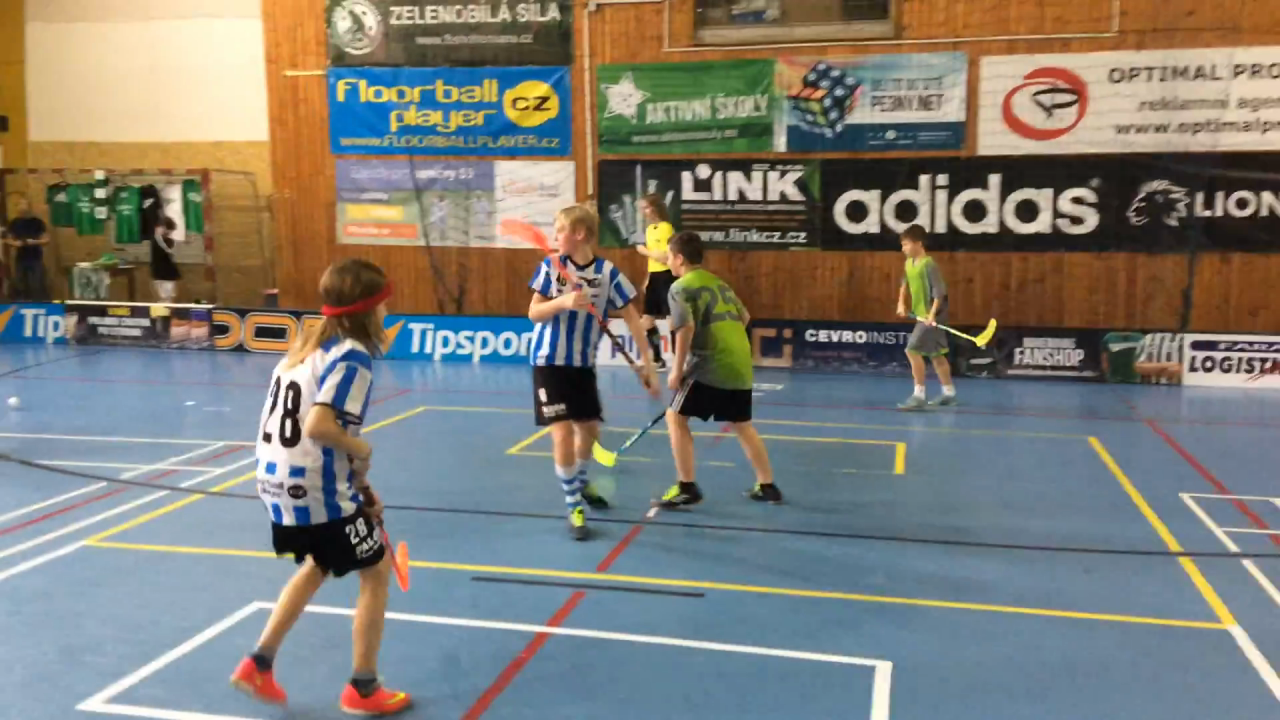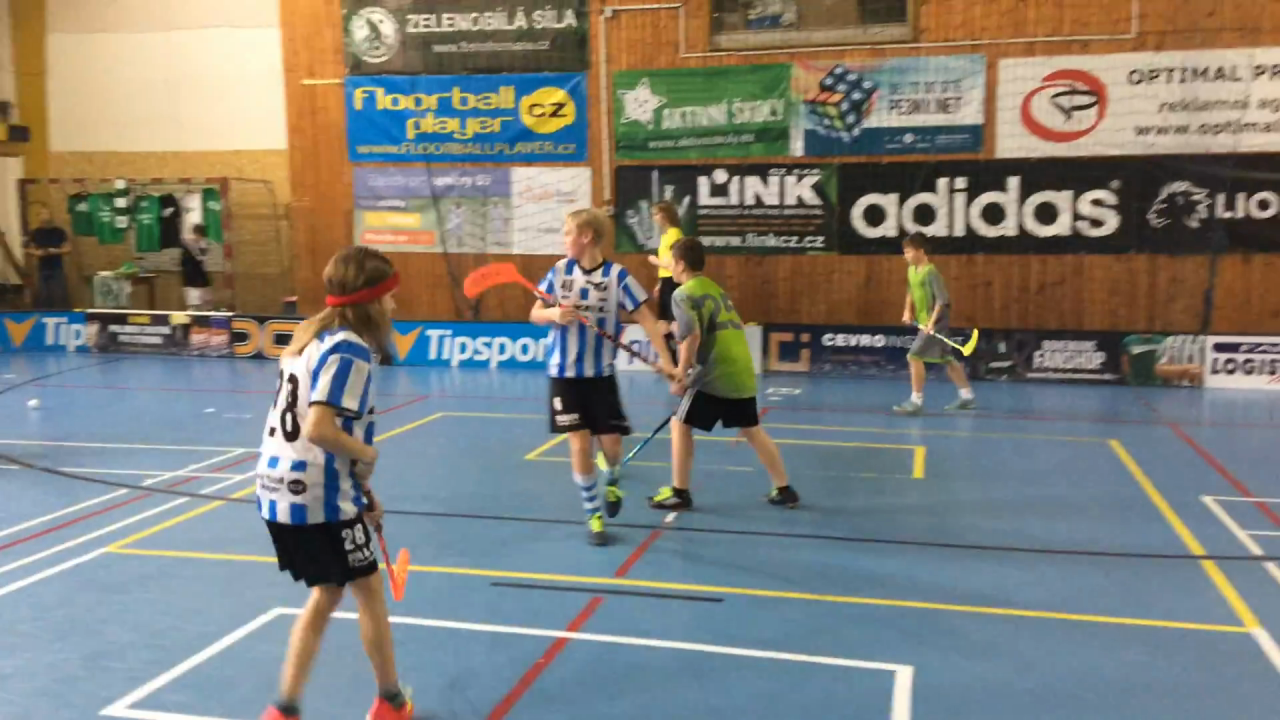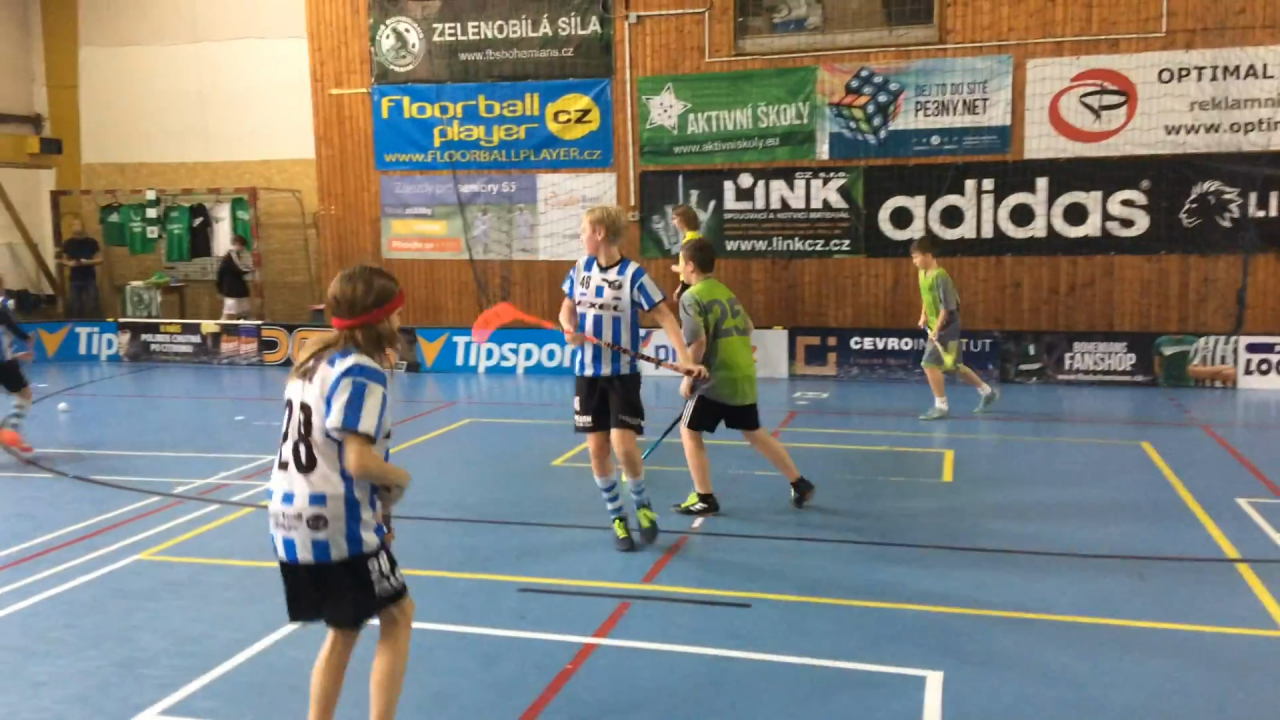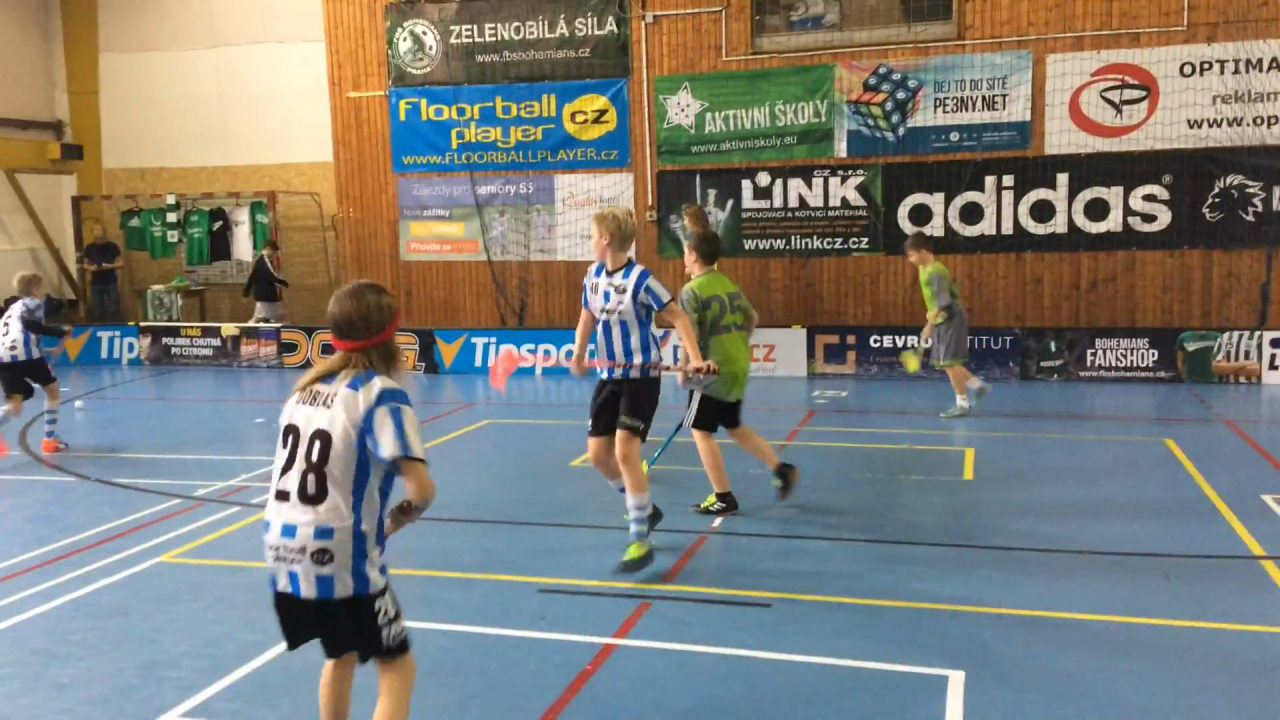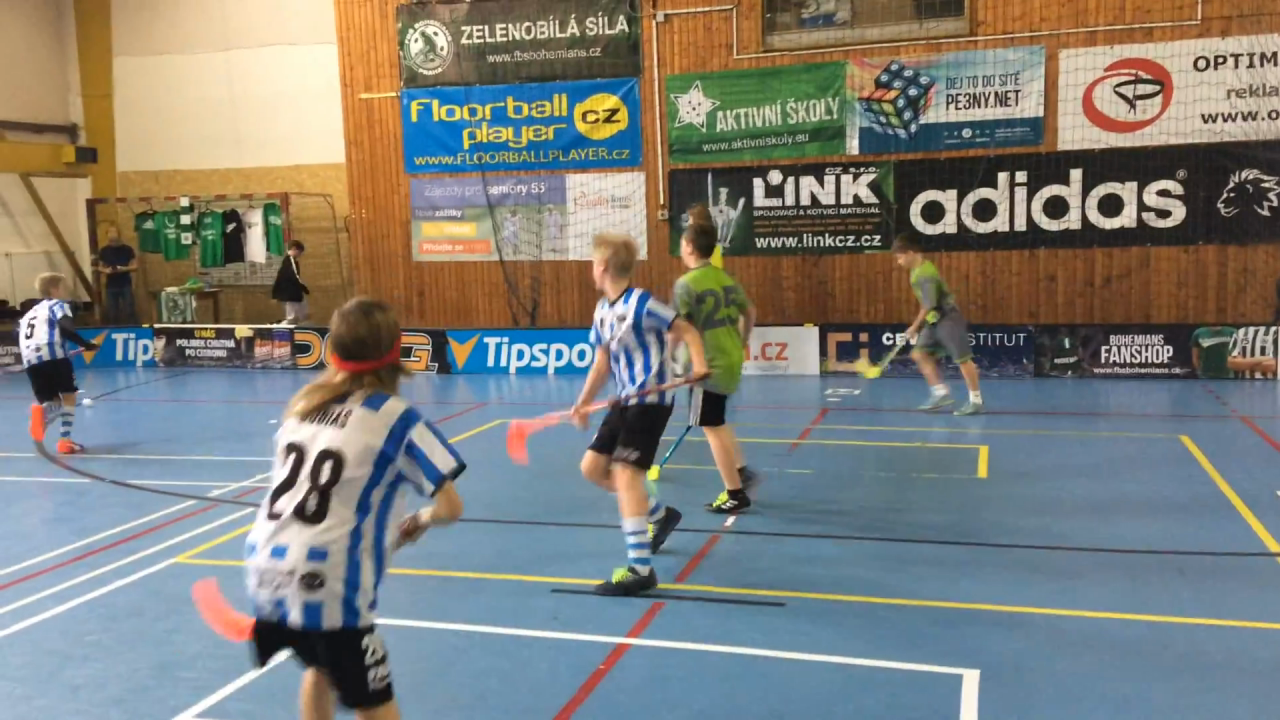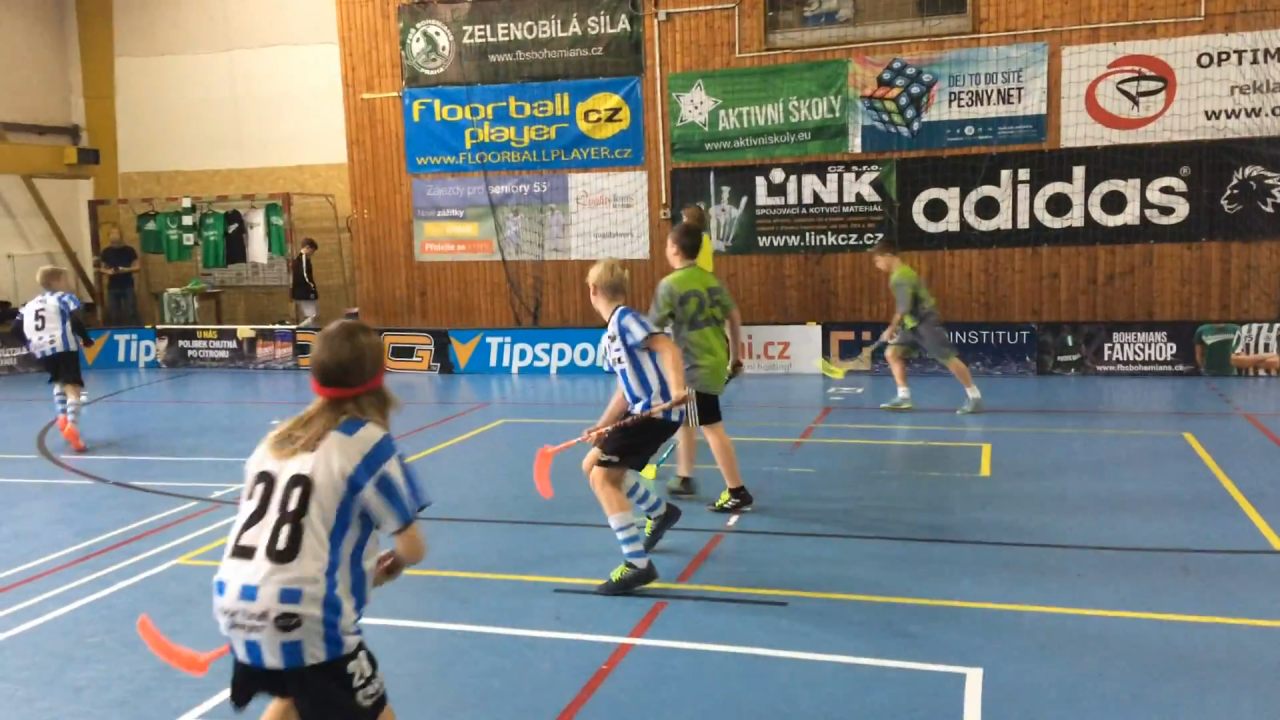
dt=0.1s
person 1, frame 1
left shoulder: (310, 345)
right shoulder: (352, 358)
right elbow: (319, 428)
left wrist: (362, 486)
right wrist: (361, 451)
left hip: (279, 481)
right hip: (316, 489)
left knee: (317, 566)
right knee: (376, 575)
left ankle: (260, 663)
person 1, frame 2
left shoulder: (313, 339)
right shoulder: (351, 350)
right elbow: (319, 428)
left wrist: (361, 492)
right wrist: (365, 453)
left hip: (280, 489)
right hip: (317, 497)
left knee: (327, 594)
right knee: (371, 592)
person 1, frame 3
left shoulder: (316, 362)
right shoulder: (362, 374)
right elbow: (361, 464)
left wrist: (375, 500)
right wrist: (398, 477)
left hip: (293, 522)
right hip: (338, 528)
left knee: (344, 631)
right knee: (396, 621)
person 1, frame 4
left shoulder: (308, 387)
right shoulder: (382, 396)
right elbow: (421, 489)
right wrist: (409, 509)
left hip: (285, 557)
right hip: (339, 563)
left knee: (342, 652)
right knee: (397, 666)
person 1, frame 5
left shoulder: (304, 406)
right shoulder: (397, 419)
right elbow: (450, 507)
right wrist: (421, 521)
left hip: (268, 575)
right hip: (328, 590)
left knee: (329, 664)
person 1, frame 6
left shoulder: (280, 436)
right shoulder: (373, 445)
right elbow: (412, 549)
right wrist: (389, 564)
left hip: (238, 613)
right hip: (306, 624)
person 2, frame 1
left shoulder: (609, 273)
right shoulder: (550, 266)
left elbow: (631, 318)
right elbow: (533, 312)
left wrist: (647, 361)
right wrist: (563, 302)
left hip: (582, 363)
right hip: (548, 362)
left knee: (589, 430)
right knee: (562, 436)
left ankle: (579, 485)
right ankle: (574, 507)
person 2, frame 2
left shoulder: (618, 277)
right shoulder: (561, 271)
left elbow: (647, 318)
right elbow: (537, 312)
left wrist: (665, 360)
right wrist: (558, 315)
left hip: (600, 373)
right hip: (563, 372)
left knee: (612, 445)
right knee: (580, 448)
left ankle: (609, 482)
right ankle: (594, 514)
person 2, frame 3
left shoulder: (633, 275)
right shoulder: (581, 268)
left elbow: (665, 316)
right elbow: (566, 311)
left wrist: (685, 357)
right wrist: (569, 329)
left hip: (624, 372)
right hip: (588, 371)
left knee: (623, 444)
right knee: (597, 449)
left ankle: (641, 503)
right ankle: (617, 518)
person 2, frame 4
left shoulder: (640, 279)
right shoulder: (593, 276)
left elbow: (678, 316)
right elbow: (586, 318)
left wrist: (695, 357)
right wrist: (579, 353)
left hip: (642, 375)
right hip: (610, 376)
left knee: (626, 448)
right knee: (597, 452)
left ankle: (640, 541)
right ankle: (642, 508)
person 2, frame 5
left shoulder: (641, 303)
right shoulder: (602, 311)
left elbow: (686, 331)
right elbow: (601, 365)
left wrist: (698, 365)
right wrist: (583, 402)
left hip: (650, 402)
right hip: (626, 401)
left knee: (626, 476)
right knee: (591, 467)
left ankle: (641, 569)
right ankle: (660, 515)
person 2, frame 6
left shoulder: (627, 320)
right shoulder: (611, 336)
left elbow: (667, 348)
left wrist: (678, 389)
right wrist: (605, 425)
left hip: (657, 413)
right hip: (643, 413)
left knee: (602, 478)
right knee: (592, 463)
left ankle: (638, 564)
right ankle: (659, 512)
person 3, frame 1
left shoulder: (680, 288)
right shoulder: (719, 283)
left elbow: (686, 328)
right elbow: (744, 317)
left wrist: (677, 369)
left hip: (712, 365)
right hip: (740, 364)
left knee: (676, 417)
right knee: (743, 426)
left ankle: (687, 488)
right ankle: (767, 486)
person 3, frame 2
left shoulder: (684, 295)
right shoulder: (716, 290)
left elbow: (692, 337)
right elbow: (737, 325)
left wrist: (682, 375)
left hip: (714, 374)
right hip: (742, 371)
left knee: (680, 426)
right knee: (751, 431)
left ankle: (679, 493)
right ankle: (784, 489)
person 3, frame 3
left shoulder: (690, 297)
right shoulder: (727, 292)
left elbow: (697, 342)
right elbow: (747, 327)
left wrist: (689, 378)
left hip: (717, 378)
right hip: (744, 374)
left knee: (690, 432)
right knee: (755, 434)
left ankle: (705, 498)
right ankle: (799, 483)
person 3, frame 4
left shoulder: (691, 291)
right shoulder: (731, 286)
right elbow: (752, 319)
left hip: (713, 374)
right hip: (738, 369)
left knee: (701, 431)
right knee: (735, 429)
left ankle: (723, 497)
right ankle: (780, 469)
person 3, frame 5
left shoulder: (686, 284)
right shoulder: (726, 278)
right elbow: (750, 313)
right wrist: (741, 345)
left hip: (710, 366)
right hip: (731, 362)
left knee: (713, 428)
right knee: (715, 424)
left ankle: (736, 494)
right ankle: (740, 471)
person 3, frame 6
left shoulder: (669, 284)
right shoulder: (712, 280)
left elbow: (655, 328)
right elbow: (734, 317)
right wrist: (735, 354)
left hip: (696, 366)
right hip: (715, 361)
left knee: (712, 428)
right knee: (684, 421)
left ankle: (738, 492)
right ankle: (684, 479)
